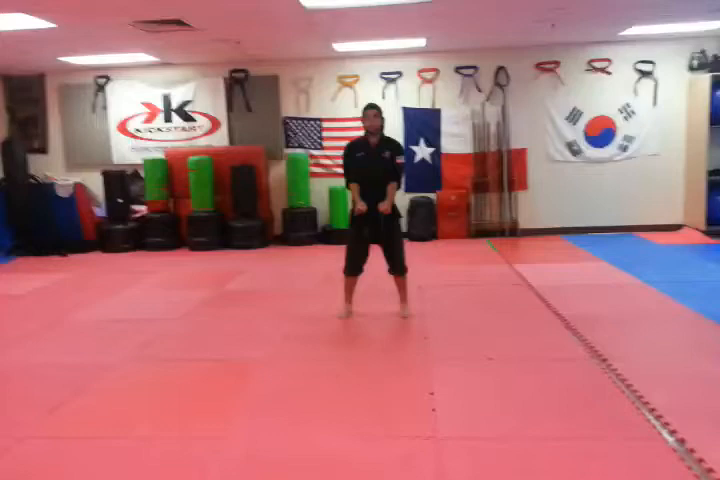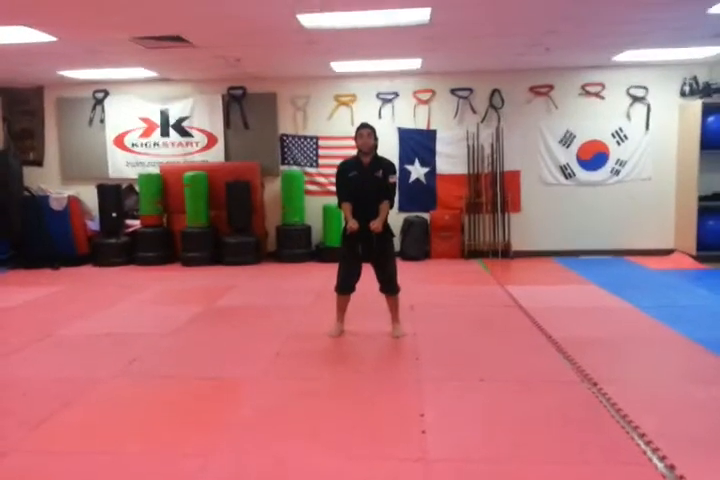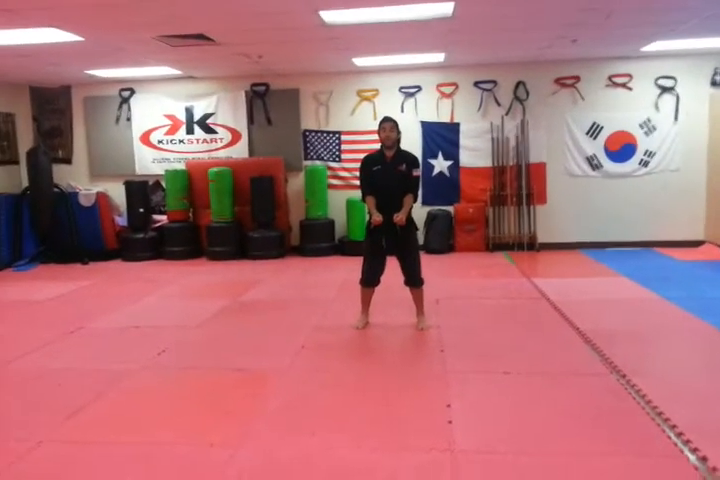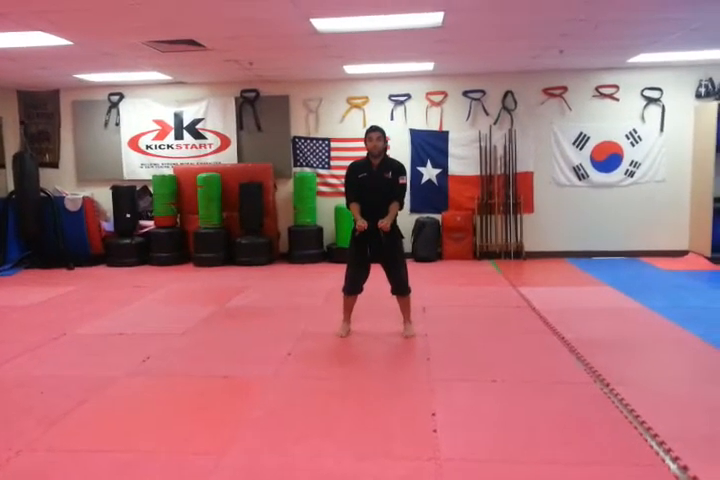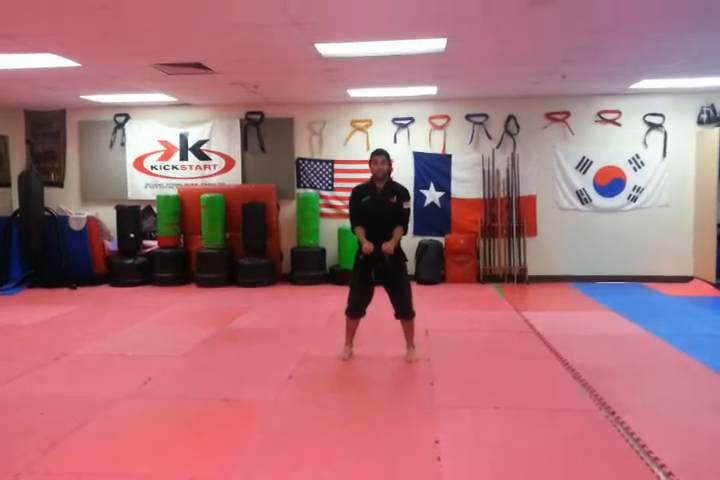
dt=1s
person 1, frame 1
left shoulder: (393, 147)
right shoulder: (353, 148)
left elbow: (394, 179)
right elbow: (351, 179)
left wrist: (388, 201)
right wrist: (358, 201)
left hip: (386, 209)
right hip: (361, 209)
left knee: (396, 259)
right knee: (353, 260)
left ankle: (404, 303)
right ankle: (348, 304)
person 1, frame 2
left shoulder: (386, 166)
right shoulder: (345, 167)
left elbow: (388, 198)
right elbow: (343, 198)
left wrist: (380, 219)
right wrist: (350, 219)
left hip: (379, 229)
right hip: (354, 228)
left knee: (388, 278)
right knee: (345, 279)
left ankle: (396, 322)
right ankle: (339, 322)
person 1, frame 3
left shoulder: (410, 160)
right shoulder: (369, 161)
left elbow: (412, 192)
right elbow: (367, 192)
left wrist: (404, 212)
right wrist: (374, 212)
left hip: (403, 222)
right hip: (377, 222)
left knee: (413, 271)
right knee: (370, 271)
left ankle: (420, 315)
right ankle: (364, 314)
person 1, frame 4
left shoulder: (396, 168)
right shoulder: (355, 168)
left elbow: (398, 199)
right elbow: (351, 199)
left wrist: (389, 219)
right wrist: (358, 218)
left hip: (388, 230)
right hip: (363, 230)
left knee: (400, 279)
right knee: (353, 279)
left ankle: (407, 322)
right ankle: (346, 322)
person 1, frame 5
left shoulder: (400, 192)
right shoulder: (359, 192)
left elbow: (402, 223)
right elbow: (356, 223)
left wrist: (392, 243)
right wrist: (364, 242)
left hip: (393, 255)
right hip: (366, 254)
left knee: (404, 303)
right knee: (355, 303)
left ankle: (410, 347)
right ankle: (348, 345)
